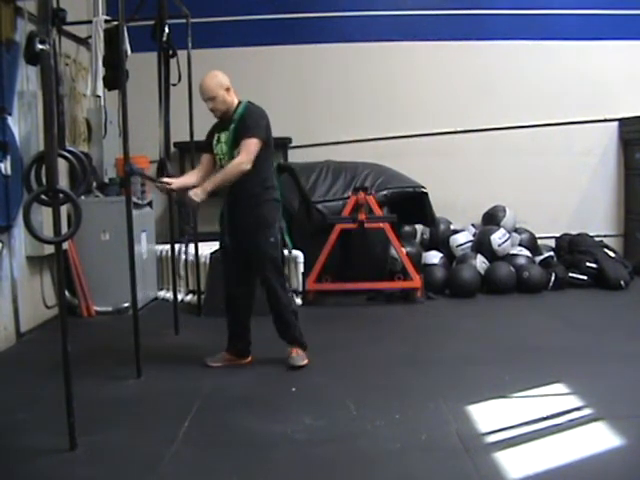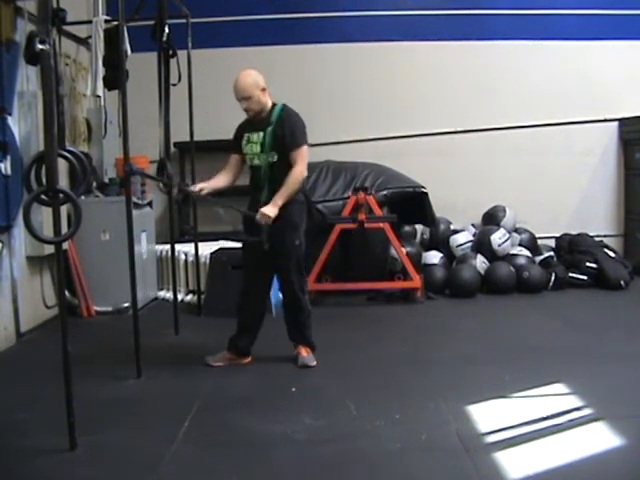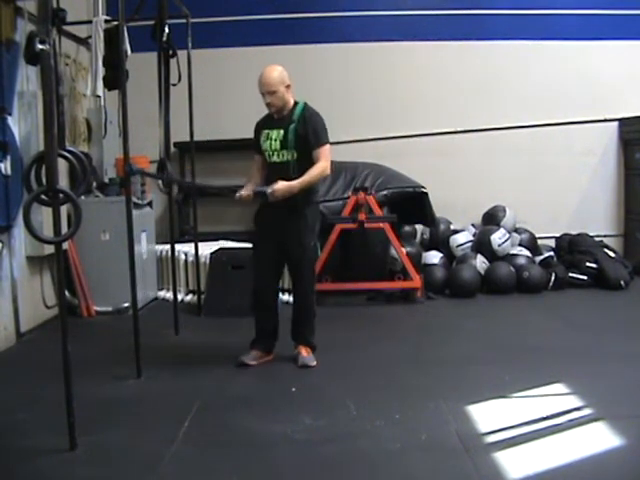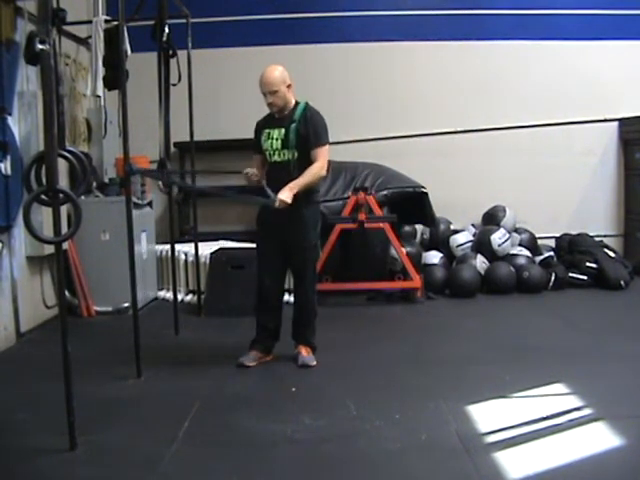
dt=0.4s
person 1, frame 1
left shoulder: (253, 116)
right shoulder: (217, 130)
left elbow: (243, 163)
right elbow: (204, 170)
left wrist: (204, 190)
right wrist: (178, 182)
left hip: (262, 211)
right hip: (233, 212)
left knee: (273, 280)
right knee: (235, 284)
left ankle: (296, 345)
right ankle: (238, 349)
person 1, frame 2
left shoulder: (288, 120)
right shoulder: (244, 129)
left elbow: (300, 169)
right elbow: (231, 172)
left wrist: (276, 205)
right wrist: (207, 185)
left hip: (287, 212)
right hip: (257, 213)
left knee: (293, 283)
right knee: (251, 284)
left ankle: (304, 345)
right ankle: (240, 349)
person 1, frame 3
left shoulder: (309, 119)
right shoulder: (262, 125)
left elbow: (324, 166)
left wrist: (292, 186)
right wrist: (250, 188)
left hip: (301, 212)
right hip: (269, 212)
left knee: (303, 282)
right knee: (263, 282)
left ankle: (304, 344)
right ankle: (263, 345)
person 1, frame 4
left shoulder: (310, 118)
right shoulder: (263, 125)
left elbow: (320, 167)
left wrist: (291, 189)
right wrist: (254, 176)
left hip: (302, 212)
right hip: (270, 213)
left knee: (304, 281)
right knee: (267, 282)
left ankle: (305, 344)
right ankle: (263, 345)
